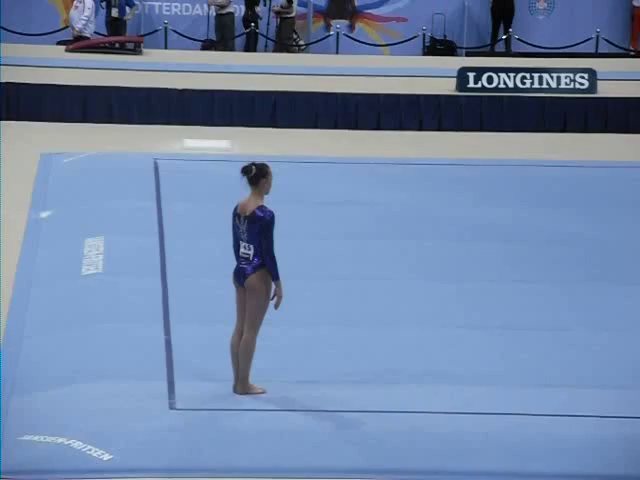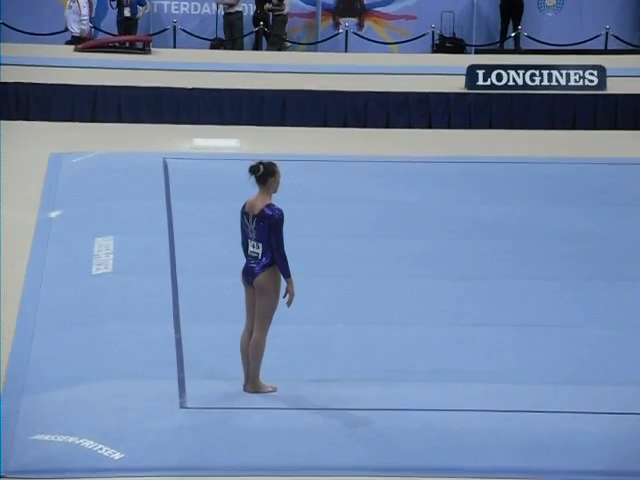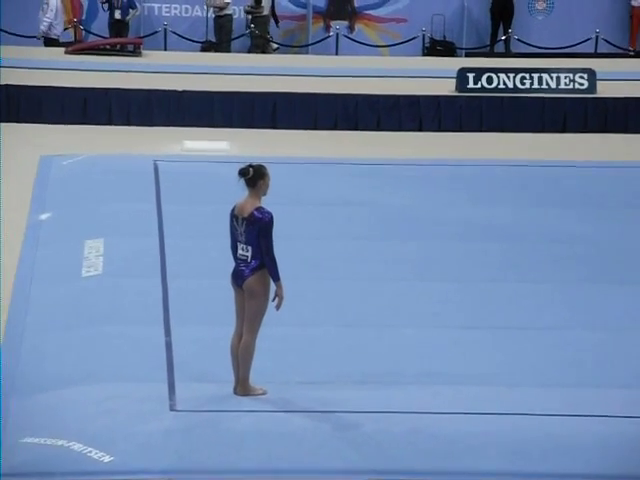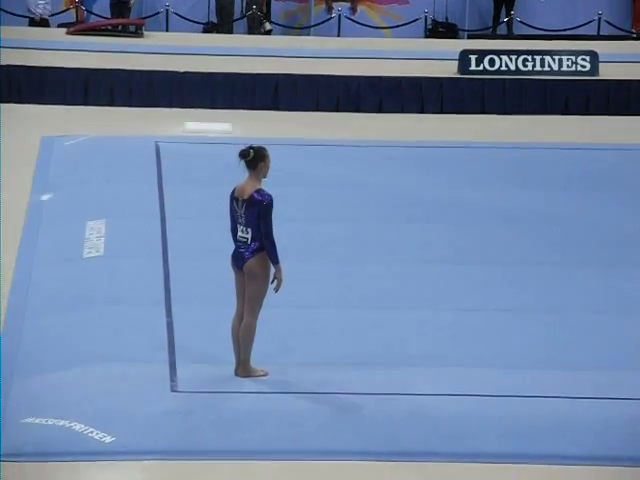
dt=0.5s
person 1, frame 1
left shoulder: (238, 208)
right shoulder: (266, 214)
right elbow: (268, 252)
right wrist: (278, 284)
left hip: (240, 272)
right hip: (257, 276)
left knee: (240, 328)
right knee: (250, 331)
left ankle: (237, 381)
right ankle: (244, 384)
person 1, frame 2
left shoulder: (245, 207)
right shoulder: (274, 212)
right elbow: (278, 250)
right wrist: (289, 281)
left hip: (248, 270)
right hip: (266, 274)
left knee: (249, 327)
right knee: (260, 330)
left ankle: (248, 379)
right ankle: (254, 382)
person 1, frame 3
left shoulder: (235, 210)
right shoulder: (264, 216)
left elbow: (233, 246)
right elbow: (268, 253)
right wrist: (278, 285)
left hip: (237, 273)
right hip: (255, 277)
left knee: (239, 330)
right knee: (250, 333)
left ankle: (238, 382)
right ankle: (244, 385)
person 1, frame 4
left shoulder: (235, 192)
right shoulder: (264, 198)
left elbow: (233, 228)
right elbow: (267, 236)
right wrist: (277, 267)
left hip: (238, 255)
right hip: (256, 260)
left knee: (240, 312)
right knee: (251, 315)
left ankle: (239, 363)
right ankle: (245, 366)
